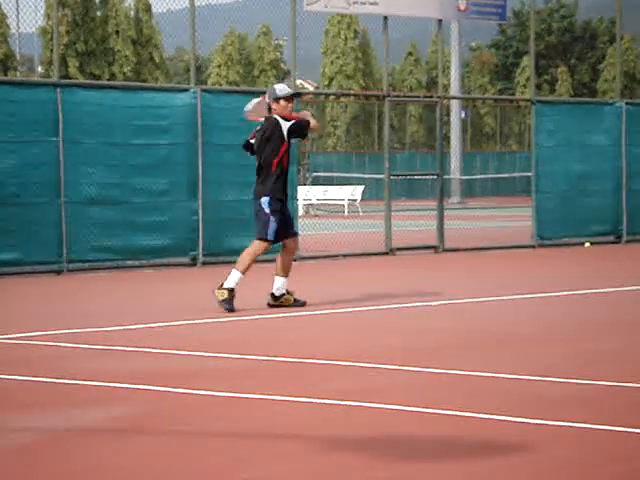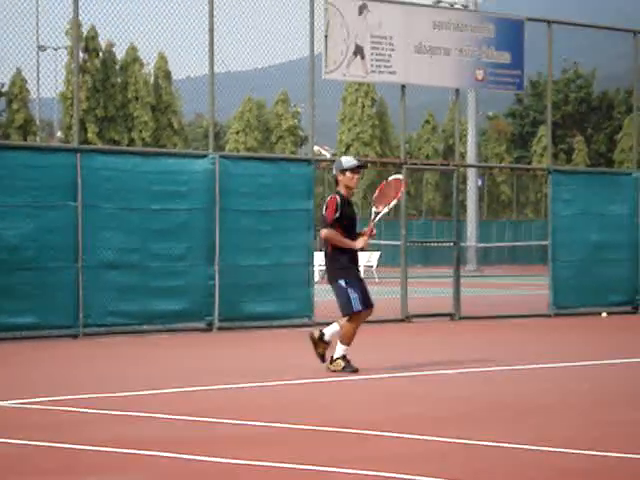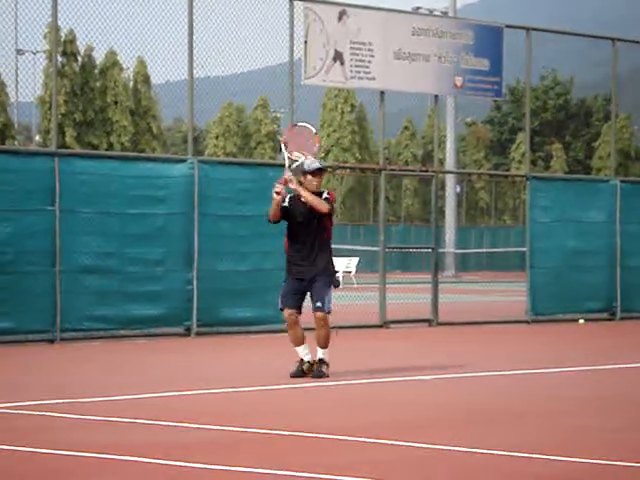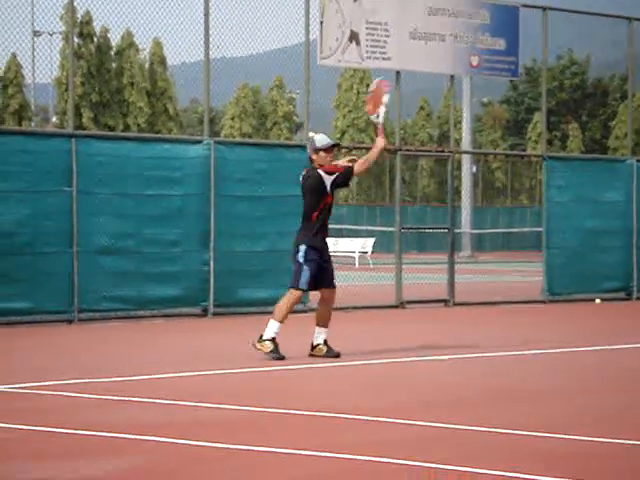
dt=1s
person 1, frame 1
left shoulder: (262, 129)
right shoulder: (280, 122)
left elbow: (247, 146)
right elbow: (313, 126)
right wrist: (307, 116)
left hip: (273, 195)
right hip: (269, 195)
left knee: (291, 242)
right knee: (263, 242)
left ankle: (279, 294)
right ankle: (226, 288)
person 1, frame 2
left shoulder: (348, 201)
right shoulder: (335, 200)
right elbow: (326, 233)
left wrist: (363, 234)
right wrist: (354, 243)
left hip: (350, 266)
right hip: (339, 267)
left knee: (365, 310)
right knee: (356, 314)
left ankle: (323, 336)
right ankle: (336, 357)
person 1, frame 3
left shoulder: (327, 197)
right shoulder: (290, 202)
left elbow: (324, 208)
right elbow: (274, 217)
left wrist: (297, 188)
right wrist: (276, 198)
left hip: (321, 270)
right hip: (295, 270)
left knee: (321, 315)
right knee: (291, 317)
left ankle: (322, 360)
right ankle: (307, 361)
person 1, frame 4
left shoulder: (309, 174)
right shoulder: (321, 174)
right elbow: (361, 168)
left wrist: (340, 162)
right wrist: (378, 146)
left hip: (316, 243)
right hip: (307, 245)
left knee: (328, 292)
right knee: (297, 292)
left ankle: (319, 343)
right ankle: (266, 339)
